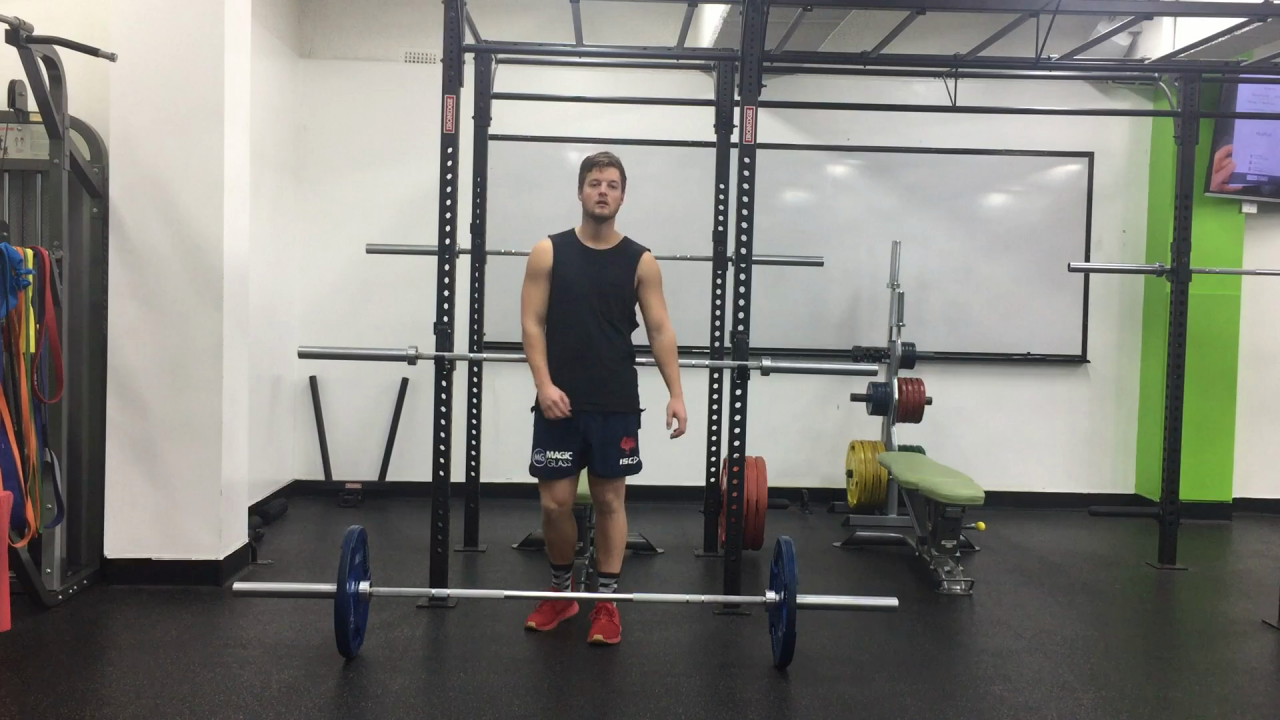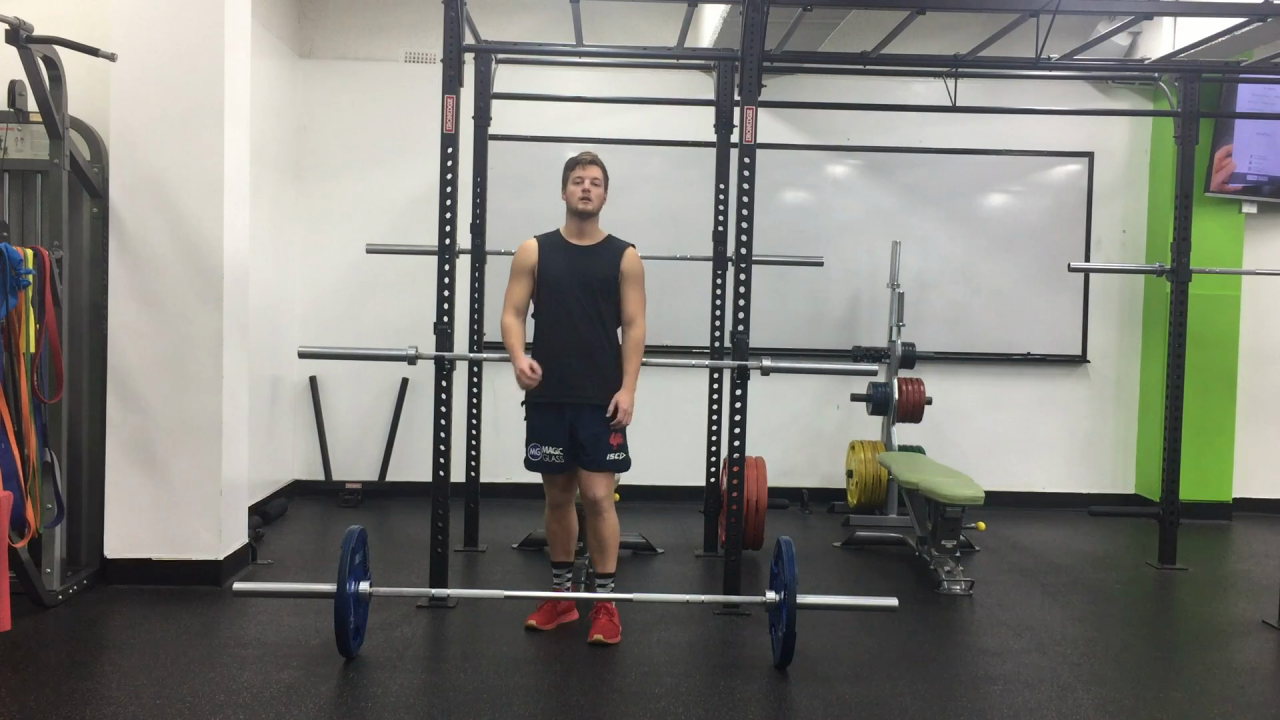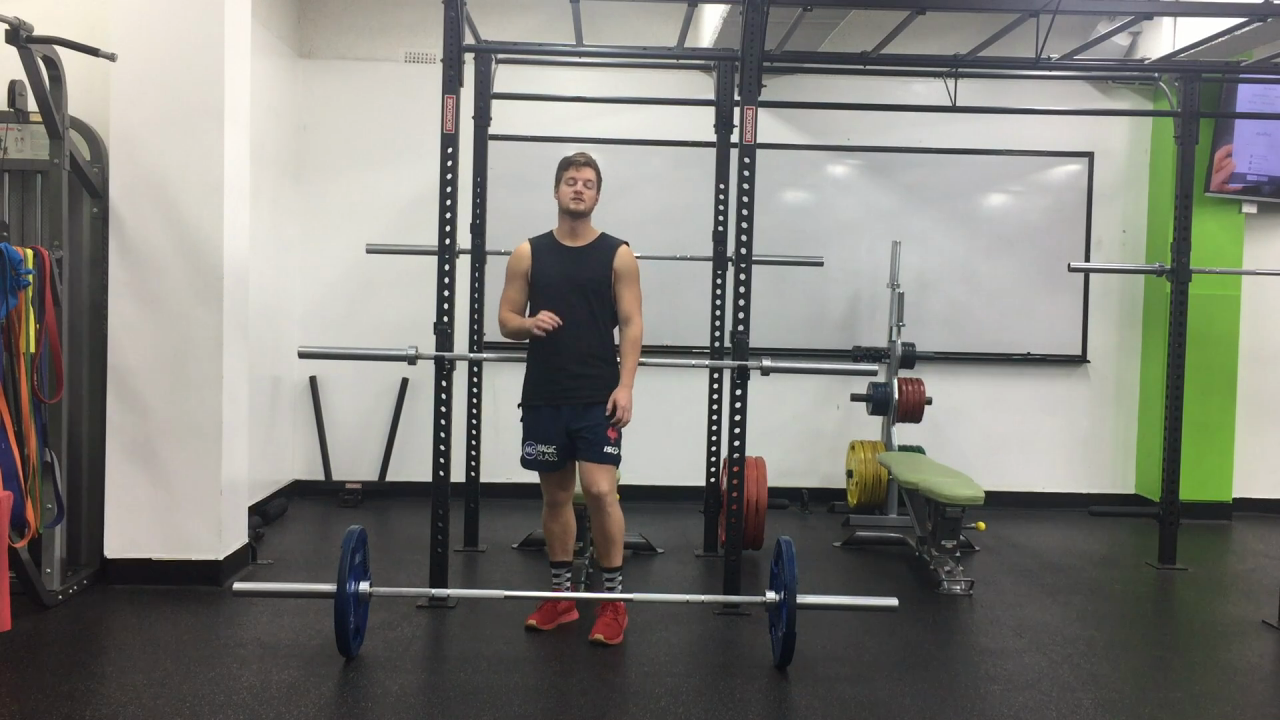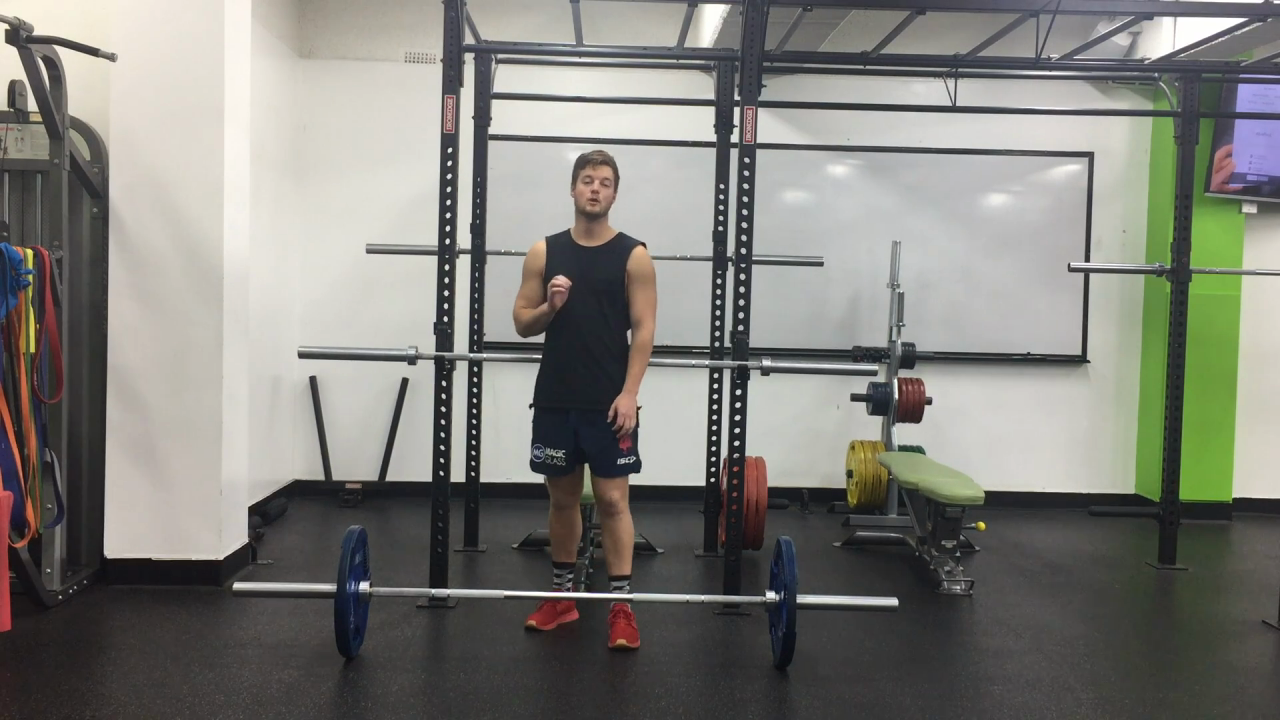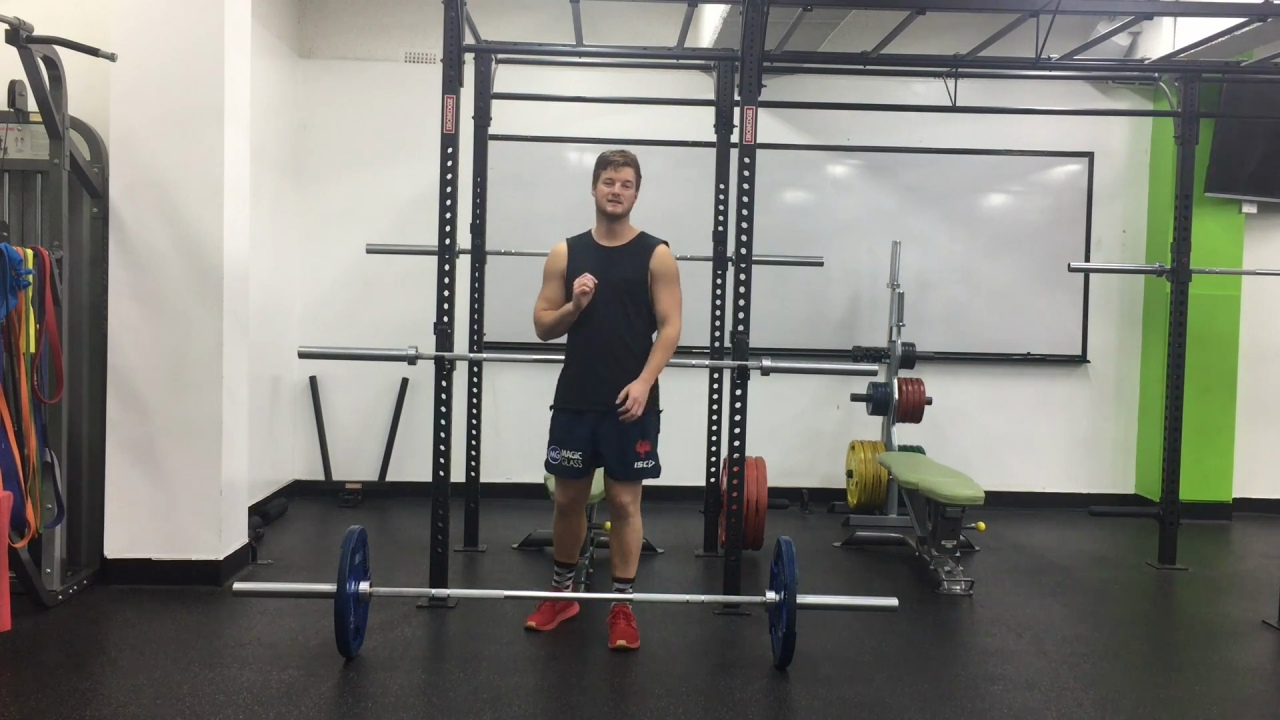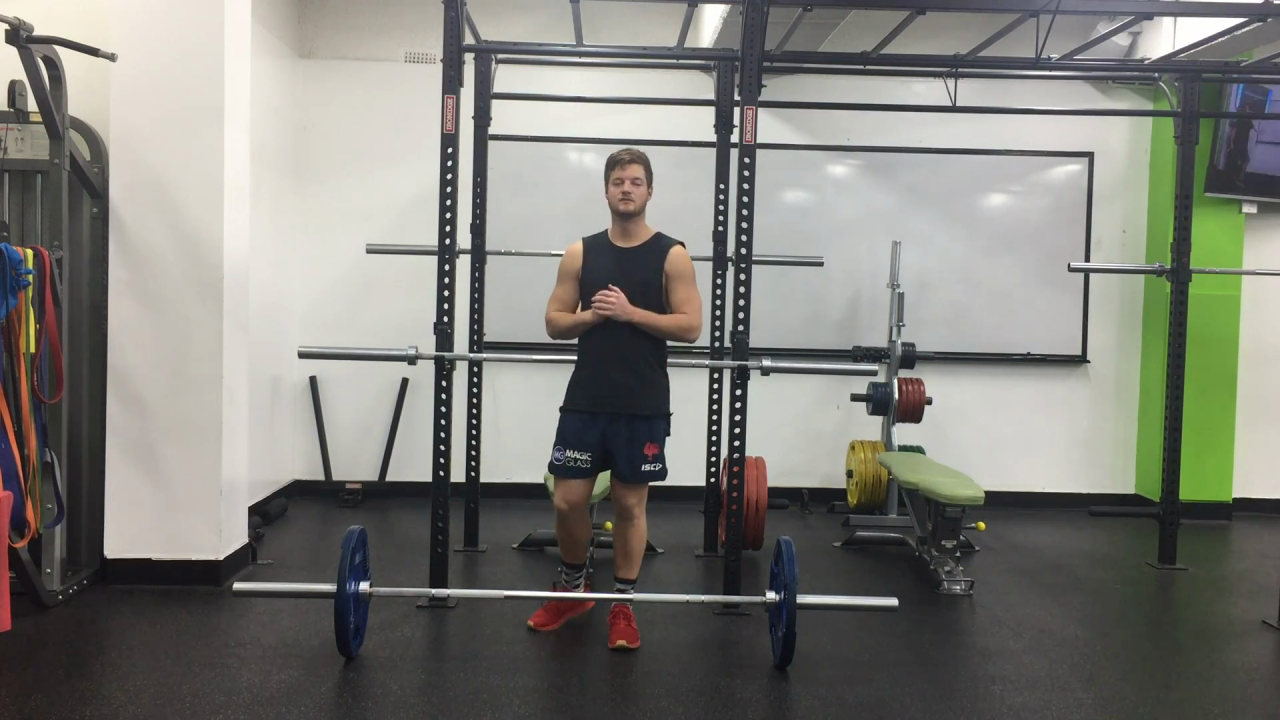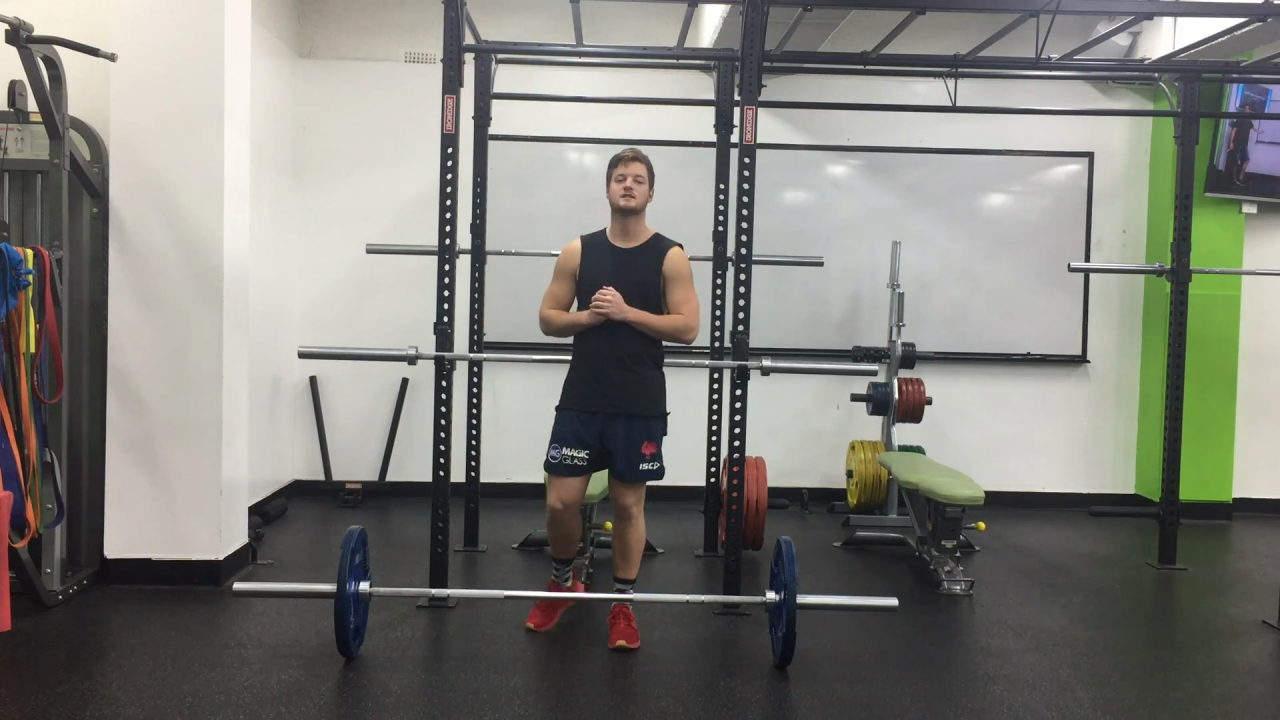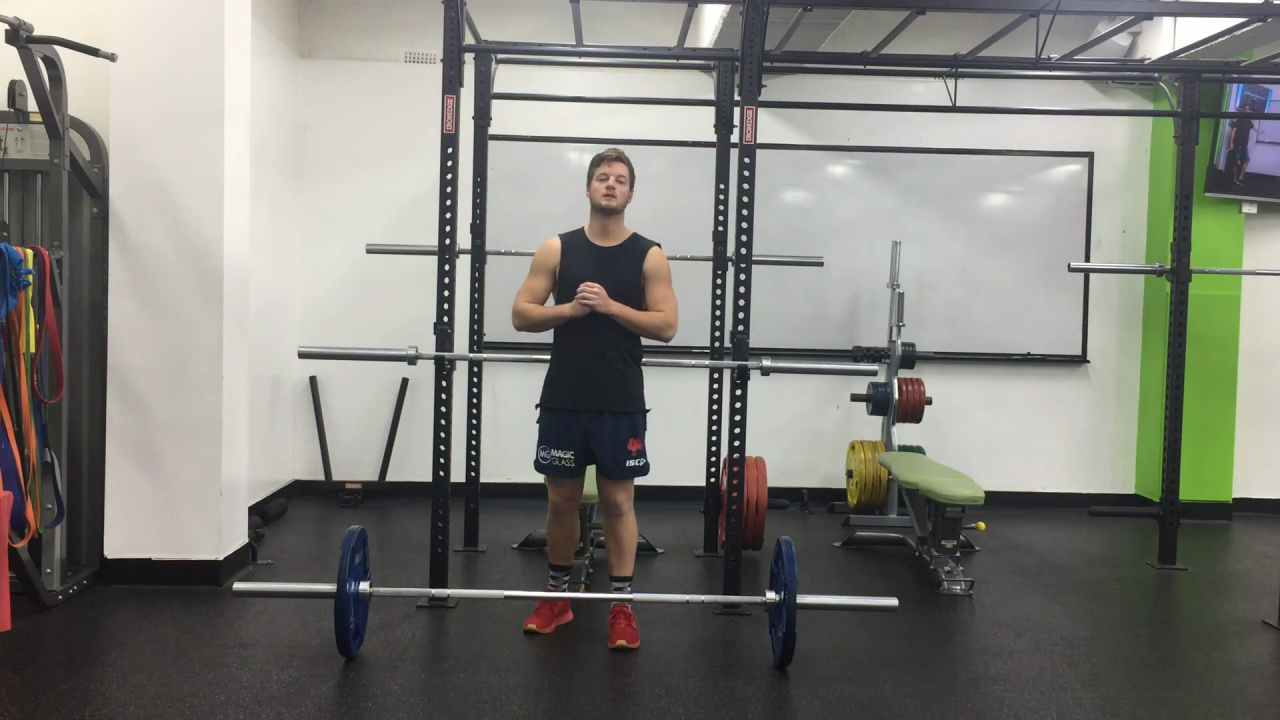
dt=0.4s
person 1, frame 1
left shoulder: (641, 261)
right shoulder: (549, 252)
left elbow: (660, 330)
right elbow: (533, 323)
left wrist: (676, 394)
right wrist: (544, 383)
left hip: (616, 404)
right hip: (561, 401)
left knee: (609, 500)
right knee: (554, 502)
left ankle: (606, 602)
right ankle: (561, 592)
person 1, frame 2
left shoulder: (624, 256)
right shoulder: (534, 250)
left elbow: (633, 326)
right elbow: (512, 313)
left wrist: (628, 389)
right wrist: (518, 356)
left hip: (601, 397)
right hip: (548, 396)
left knee: (598, 497)
right knee: (558, 495)
left ankle: (604, 601)
right ankle: (562, 595)
person 1, frame 3
left shoulder: (617, 254)
right shoulder: (528, 253)
left elbow: (631, 324)
right elbow: (506, 319)
left wrist: (625, 387)
right wrist: (531, 324)
left hip: (597, 395)
right hip: (544, 395)
left knee: (601, 491)
right knee: (555, 495)
left ankle: (612, 597)
right ankle: (561, 595)
person 1, frame 4
left shoulder: (633, 255)
right shoulder: (544, 252)
left elbow: (643, 329)
right elbow: (522, 322)
left wrist: (629, 394)
right wrist: (549, 306)
left hip: (609, 402)
right hip: (555, 398)
left knee: (612, 499)
right knee: (562, 497)
left ankle: (621, 606)
right ankle: (562, 595)
person 1, frame 5
left shoulder: (656, 254)
right shoulder: (566, 253)
left elbow: (670, 327)
right elbow: (543, 326)
left wrist: (644, 383)
right wrist: (574, 304)
left hip: (630, 401)
right hip: (575, 398)
left knee: (624, 502)
right knee: (567, 499)
left ankle: (621, 606)
right ankle: (562, 592)
person 1, frame 6
left shoulder: (672, 255)
right shoulder: (581, 253)
left elbow: (690, 326)
right elbow: (555, 322)
left wrist: (631, 312)
right wrist: (593, 315)
left hip: (642, 403)
right hip: (585, 398)
left knee: (630, 504)
right knee: (568, 502)
left ankle: (622, 606)
right ankle: (572, 588)
person 1, frame 7
left shoulder: (670, 256)
right shoulder: (578, 251)
left elbow: (687, 328)
right elbow: (548, 319)
left wrist: (627, 312)
right wrist: (590, 315)
left hip: (639, 403)
right hip: (581, 398)
left knee: (628, 504)
right knee: (560, 502)
left ankle: (621, 607)
right ankle: (561, 582)
person 1, frame 8
left shoulder: (648, 255)
right shoulder: (556, 249)
left elbow: (667, 326)
right elbow: (521, 315)
left wrist: (610, 306)
right wrist: (570, 308)
left hip: (620, 401)
right hip: (563, 397)
left knee: (618, 501)
right knee: (562, 500)
left ankle: (621, 606)
right ankle: (558, 597)
